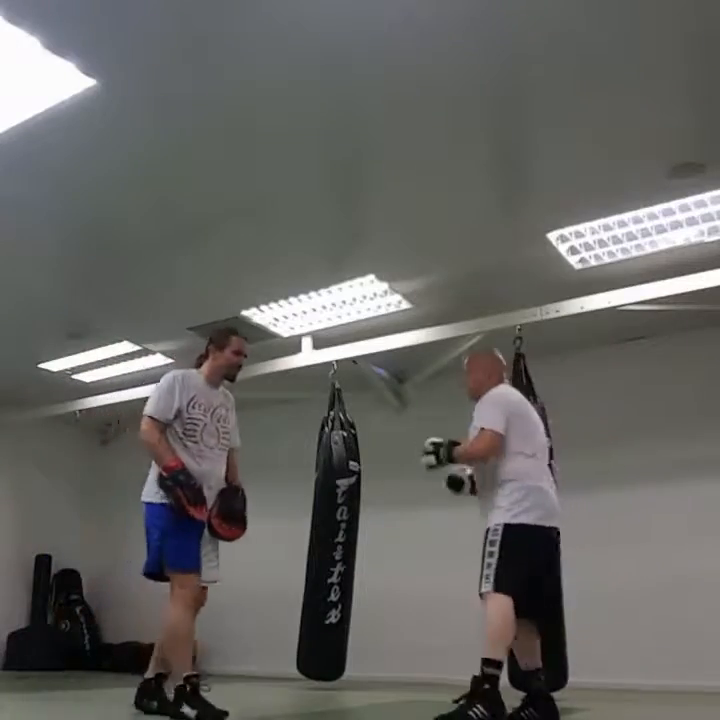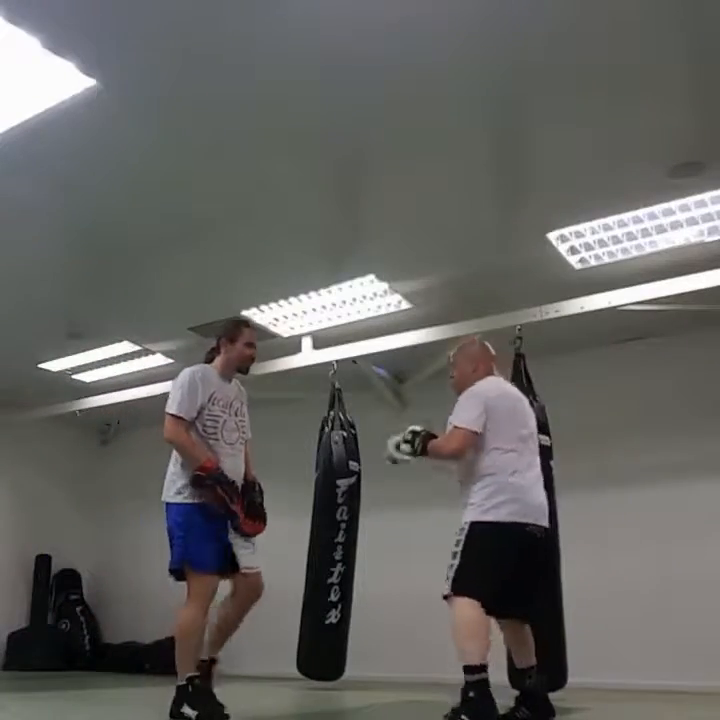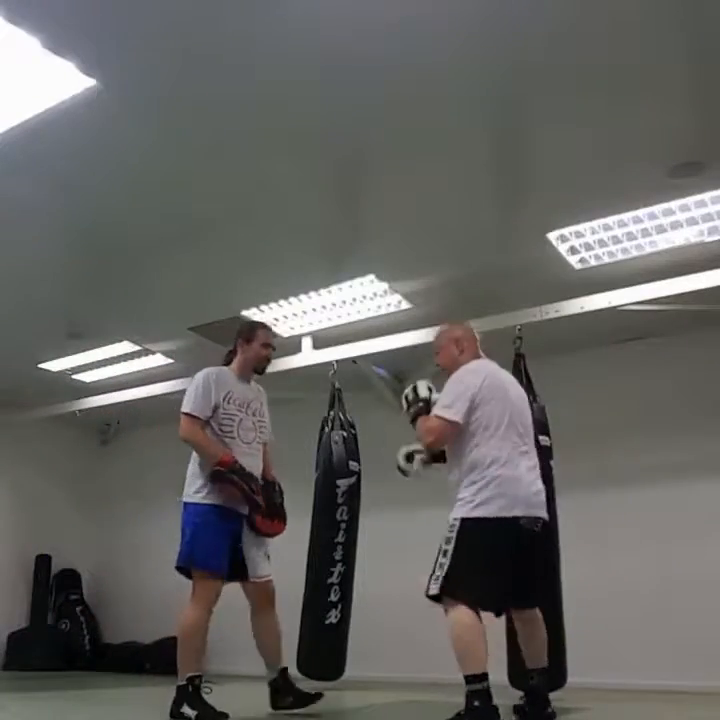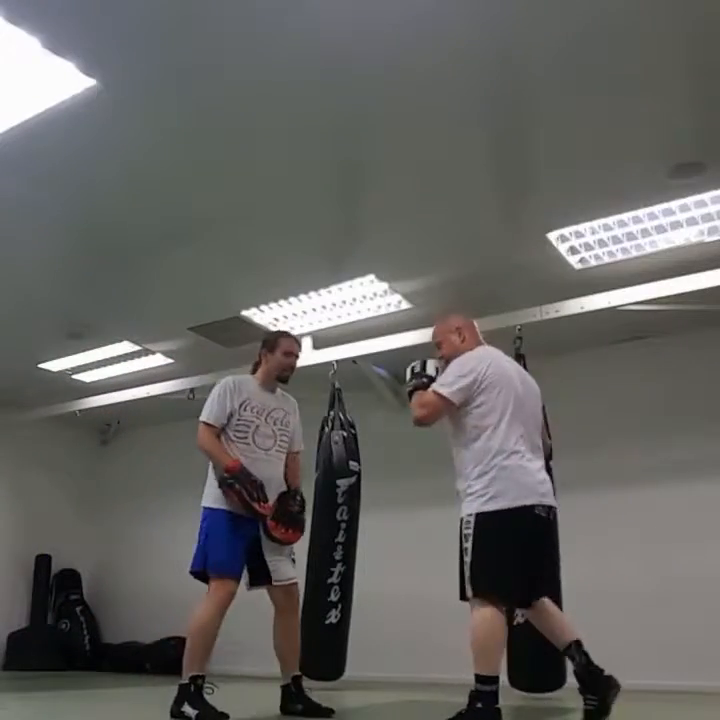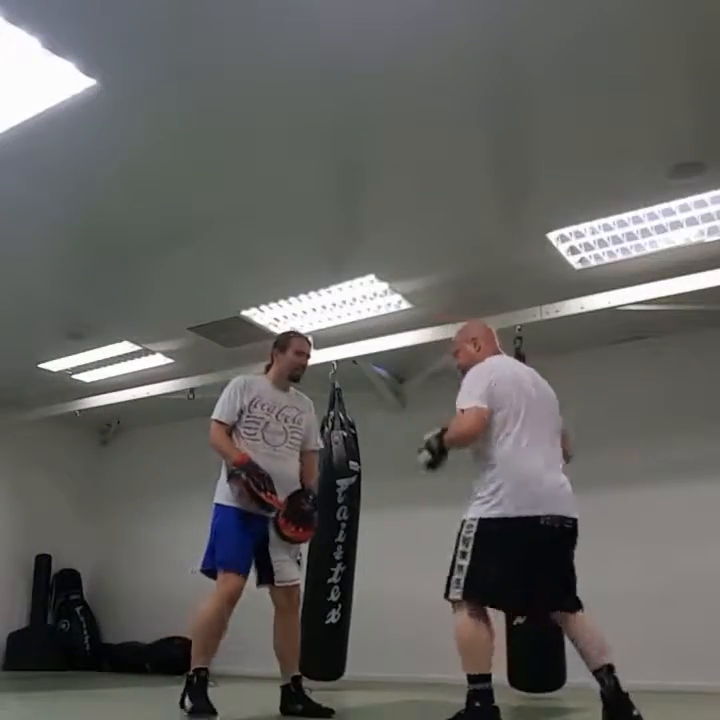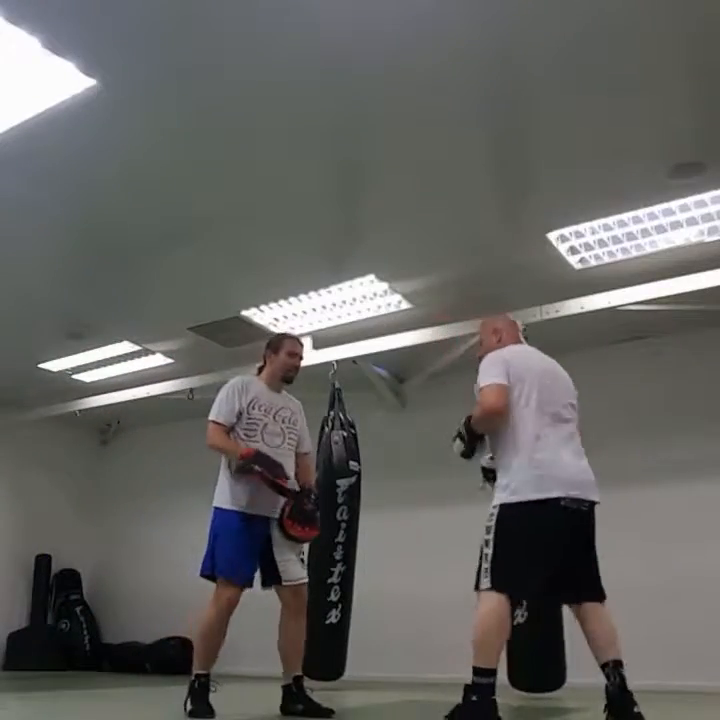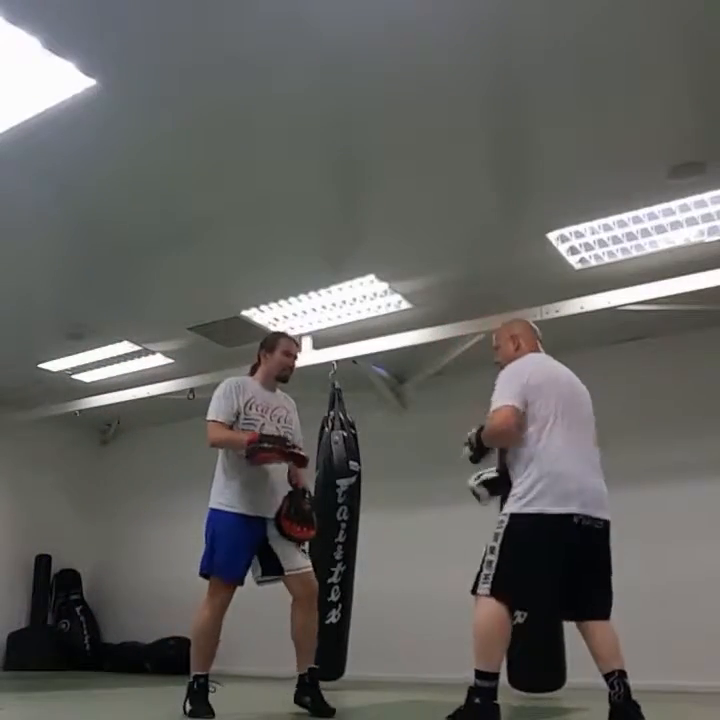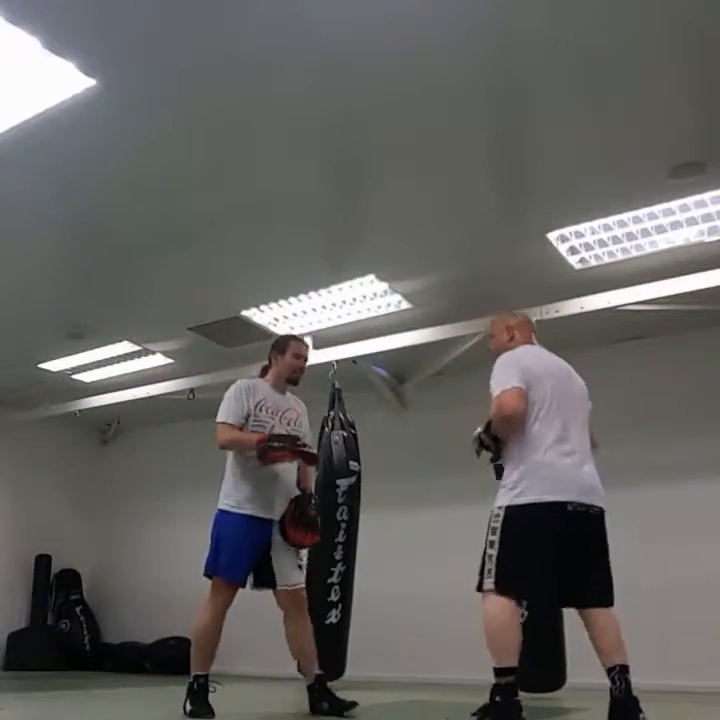
dt=0.2s
person 1, frame 1
left shoulder: (496, 399)
right shoulder: (520, 405)
left elbow: (481, 448)
left wrist: (445, 451)
right wrist: (471, 483)
left hip: (518, 515)
right hip: (543, 519)
left knee: (496, 594)
right knee: (521, 610)
person 1, frame 2
left shoulder: (479, 394)
right shoulder: (515, 398)
left elbow: (454, 446)
left wrist: (419, 441)
right wrist: (426, 441)
left hip: (494, 513)
right hip: (530, 516)
left knee: (464, 596)
right knee: (512, 611)
person 1, frame 3
left shoulder: (468, 377)
right shoulder: (509, 382)
left elbow: (433, 436)
left wrist: (418, 407)
right wrist: (432, 454)
left hip: (487, 507)
right hip: (528, 507)
left knee: (457, 599)
right knee: (523, 604)
person 1, frame 4
left shoulder: (470, 363)
right shoulder: (520, 374)
left elbow: (423, 412)
left wrist: (418, 384)
left hip: (495, 500)
right hip: (534, 498)
left knee: (483, 599)
right knee: (531, 596)
right ankle: (591, 675)
person 1, frame 5
left shoulder: (482, 373)
right shoulder: (539, 382)
left elbow: (467, 427)
right elbow: (564, 450)
left wrist: (438, 443)
left hip: (506, 507)
right hip: (557, 507)
left knee: (468, 601)
right knee: (565, 607)
person 1, frame 6
left shoulder: (500, 359)
right shoulder: (558, 370)
left elbow: (491, 407)
left wrist: (470, 433)
left hip: (529, 492)
right hip: (578, 492)
left knee: (494, 590)
right knee: (587, 596)
person 1, frame 7
left shoulder: (518, 371)
right shoulder: (573, 382)
left elbow: (502, 425)
left wrist: (481, 440)
right wrist: (502, 476)
left hip: (539, 503)
right hip: (591, 506)
left knee: (492, 595)
right knee: (592, 611)
person 1, frame 8
left shoulder: (512, 360)
right shoulder: (570, 373)
left elbow: (508, 409)
left wrist: (491, 436)
left hip: (532, 495)
right hip: (584, 496)
left knee: (499, 592)
right knee: (593, 602)
person 2, frame 1
left shoulder: (228, 401)
right shoulder: (178, 381)
right elbow: (149, 430)
right wrist: (177, 472)
left hip: (203, 509)
right hip: (169, 501)
left knee: (193, 598)
right knee: (186, 590)
left ankle: (152, 684)
person 2, frame 2
left shoulder: (239, 392)
right shoulder: (195, 377)
right elbow: (173, 431)
left wrist: (251, 484)
right wrist: (211, 471)
left hip: (227, 505)
right hip: (192, 500)
left knee: (251, 585)
right knee: (201, 590)
left ankle: (203, 664)
person 2, frame 3
left shoulder: (258, 395)
right shoulder: (211, 379)
right elbow: (188, 429)
left wrist: (272, 487)
right wrist: (229, 468)
left hip: (248, 507)
right hip: (210, 502)
left knee: (263, 594)
right knee: (206, 592)
left ankle: (280, 685)
person 2, frame 4
left shoulder: (289, 405)
right shoulder: (231, 388)
right elbow: (205, 436)
right hip: (227, 507)
left knee: (288, 597)
right knee: (221, 592)
person 2, frame 5
left shoulder: (304, 405)
right shoulder: (243, 386)
left elbow: (309, 457)
right elbow: (216, 435)
left wrist: (309, 497)
right hip: (237, 506)
left knee: (289, 598)
right knee: (228, 587)
right ankle: (196, 681)
person 2, frame 6
left shoulder: (295, 407)
right shoulder: (239, 387)
right elbow: (214, 437)
right wrist: (251, 456)
left hip: (282, 514)
right hip: (237, 509)
left knee: (296, 597)
right knee: (226, 596)
right ankle: (198, 687)
person 2, frame 7
left shoulder: (289, 405)
right shoulder: (234, 387)
right elbow: (215, 435)
right wrist: (257, 441)
left hip: (278, 513)
right hip: (234, 509)
left knee: (307, 588)
right knee: (218, 595)
left ankle: (307, 682)
right ankle: (197, 688)
person 2, frame 8
left shoulder: (298, 407)
right shoulder: (245, 389)
right elbow: (224, 437)
right wrist: (265, 442)
left hip: (282, 516)
right hip: (240, 510)
left knee: (295, 601)
right knee: (220, 596)
right ankle: (197, 689)
